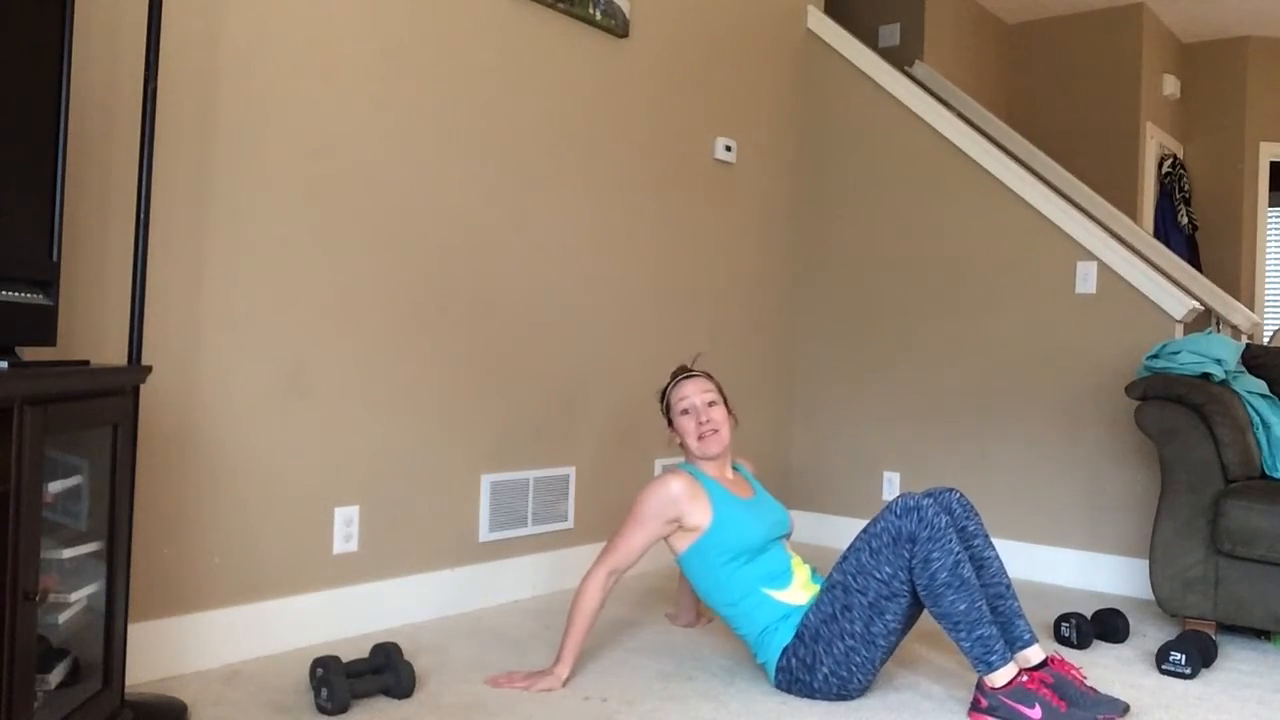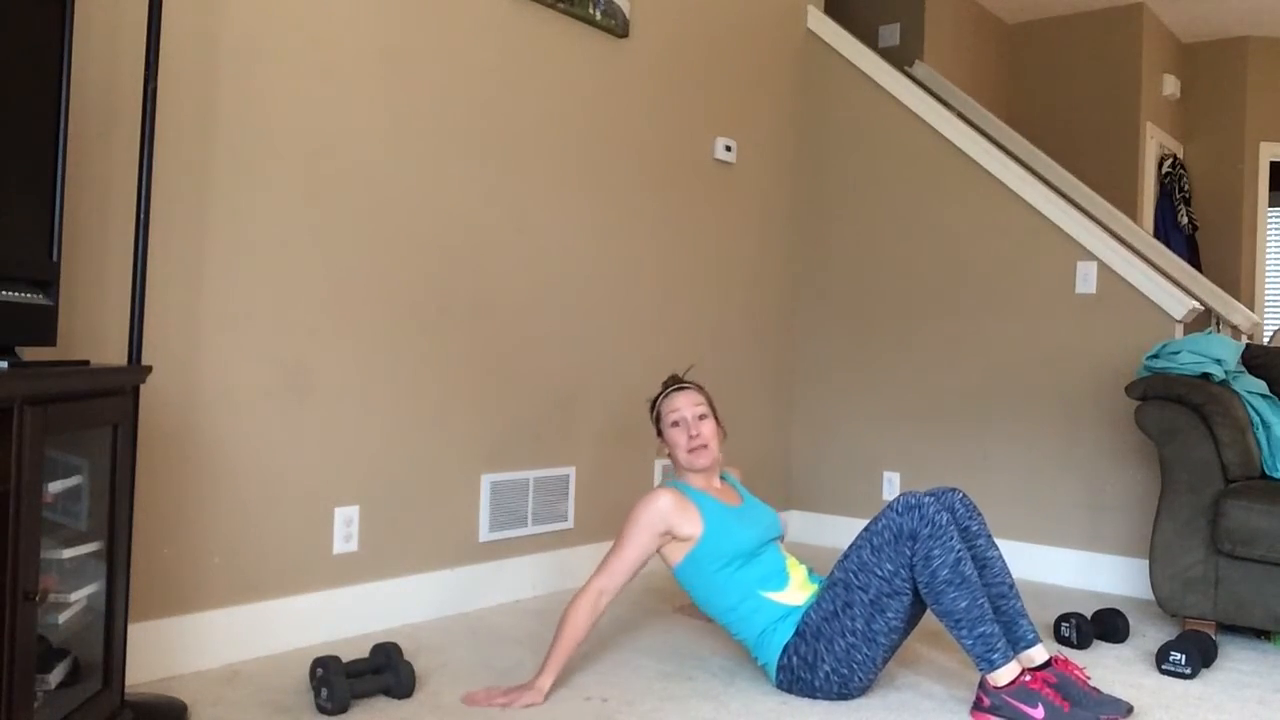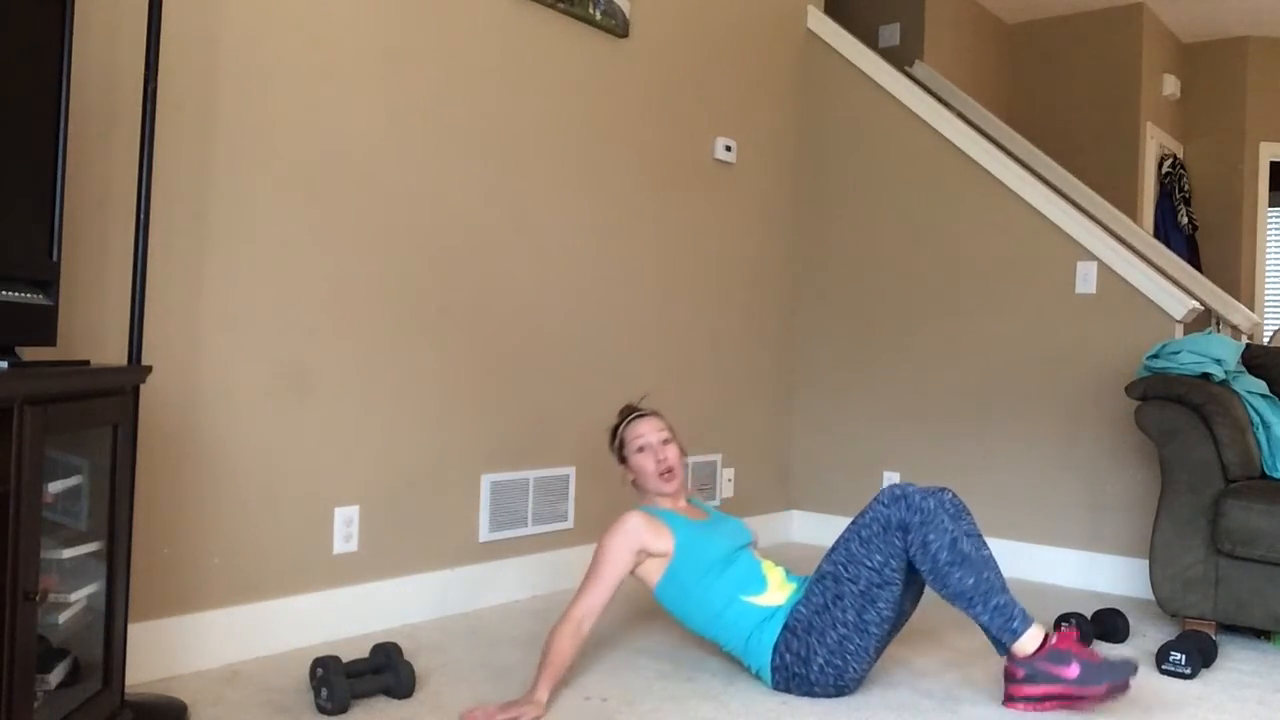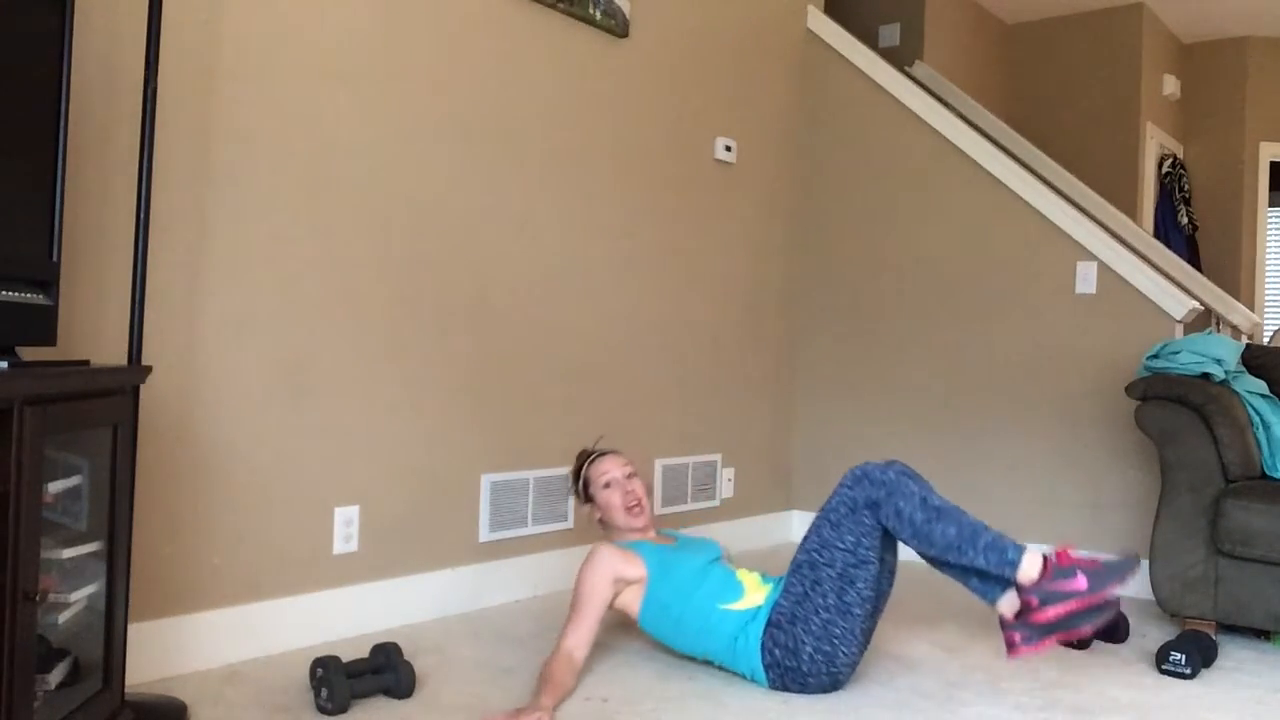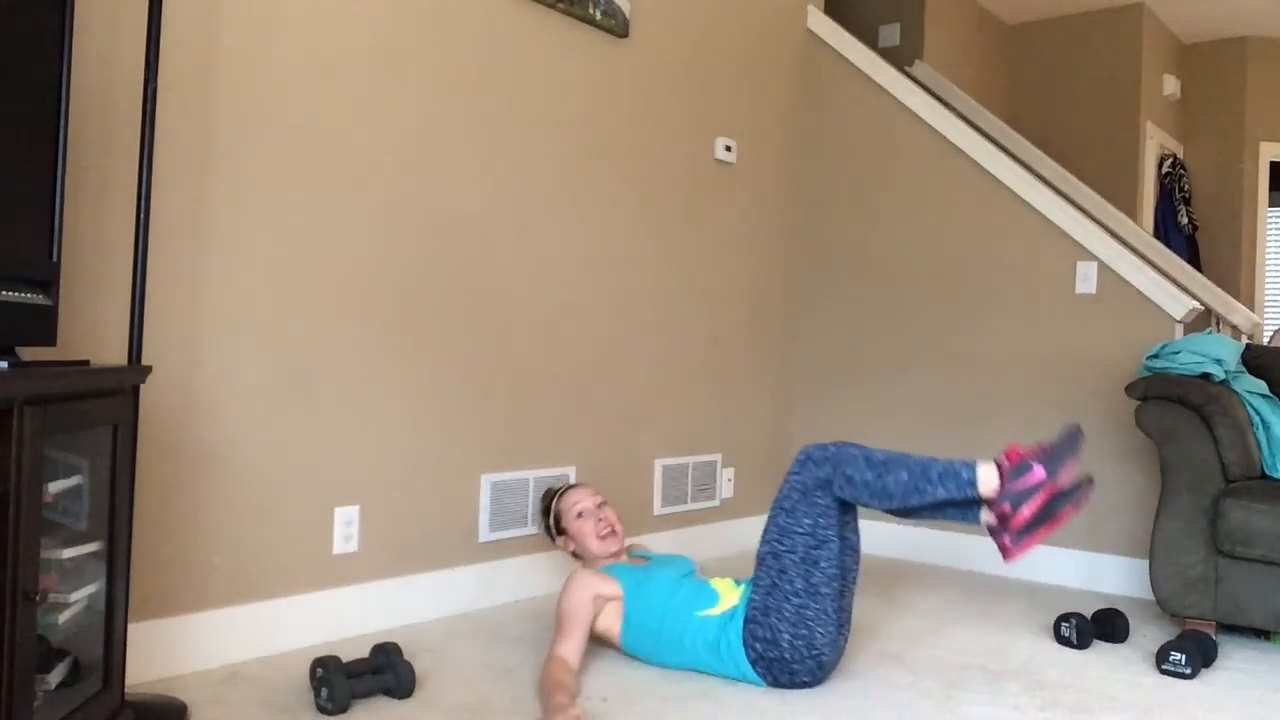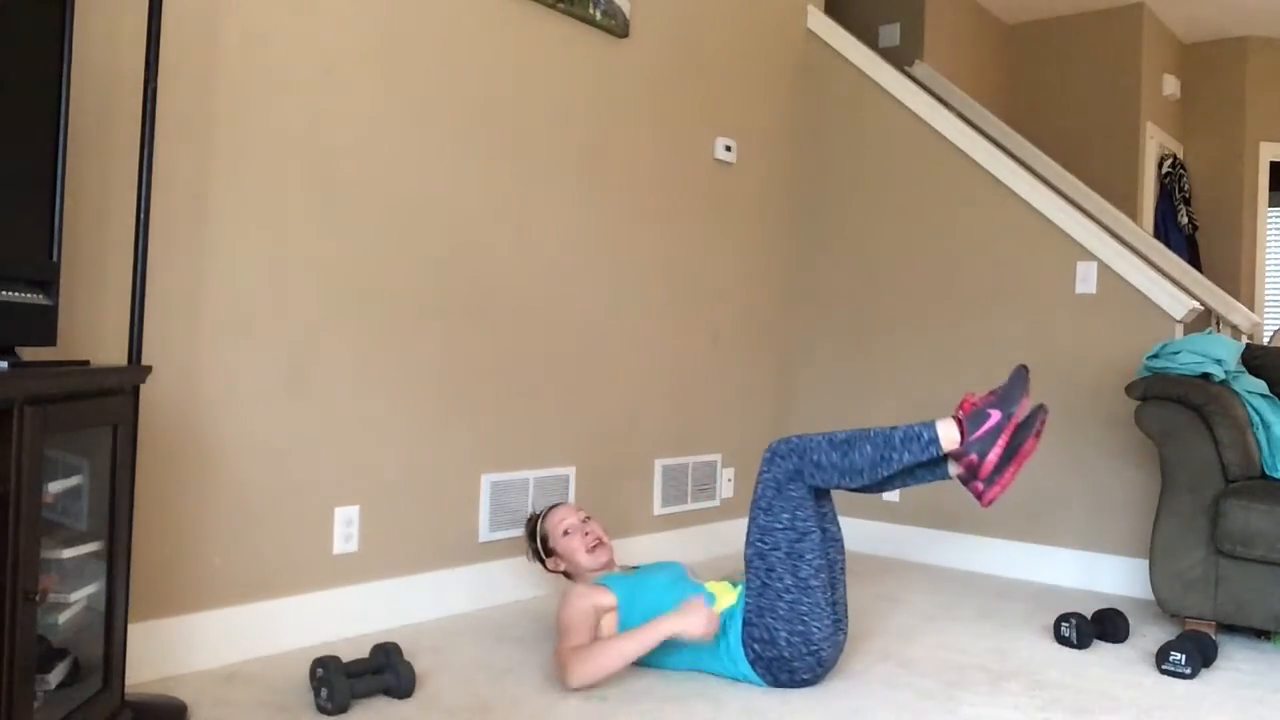
dt=0.3s
person 1, frame 1
left shoulder: (743, 473)
right shoulder: (674, 491)
right elbow: (603, 572)
left wrist: (691, 610)
left hip: (832, 628)
right hip: (808, 658)
left knee: (946, 504)
right knee: (915, 518)
left ankle: (1030, 661)
person 1, frame 2
left shoulder: (730, 484)
right shoulder: (666, 505)
right elbow: (598, 591)
left hip: (829, 623)
right hip: (810, 660)
left knee: (950, 504)
right knee: (917, 514)
left ankle: (1033, 660)
person 1, frame 3
left shoulder: (702, 512)
right shoulder: (636, 527)
right elbow: (578, 616)
left hip: (815, 629)
right hip: (801, 655)
left knee: (930, 502)
right knee: (904, 506)
left ankle: (1028, 665)
right ankle: (1032, 648)
person 1, frame 4
left shoulder: (675, 541)
right shoulder: (609, 561)
right elbow: (572, 647)
left hip: (801, 625)
right hip: (790, 651)
left knee: (888, 477)
right knee: (871, 485)
left ankle: (1018, 603)
right ankle: (1033, 570)
person 1, frame 5
left shoulder: (645, 560)
right shoulder: (585, 591)
right elbow: (558, 665)
left hip: (800, 636)
right hip: (777, 649)
left knee: (833, 477)
right knee: (818, 466)
left ankle: (1000, 514)
right ankle: (997, 481)
person 1, frame 6
left shoulder: (645, 577)
right shoulder: (584, 601)
right elbow: (572, 668)
right wrist: (670, 623)
left hip: (814, 633)
right hip: (780, 647)
left knee: (807, 471)
right knee: (788, 459)
left ankle: (969, 466)
right ankle: (958, 438)
